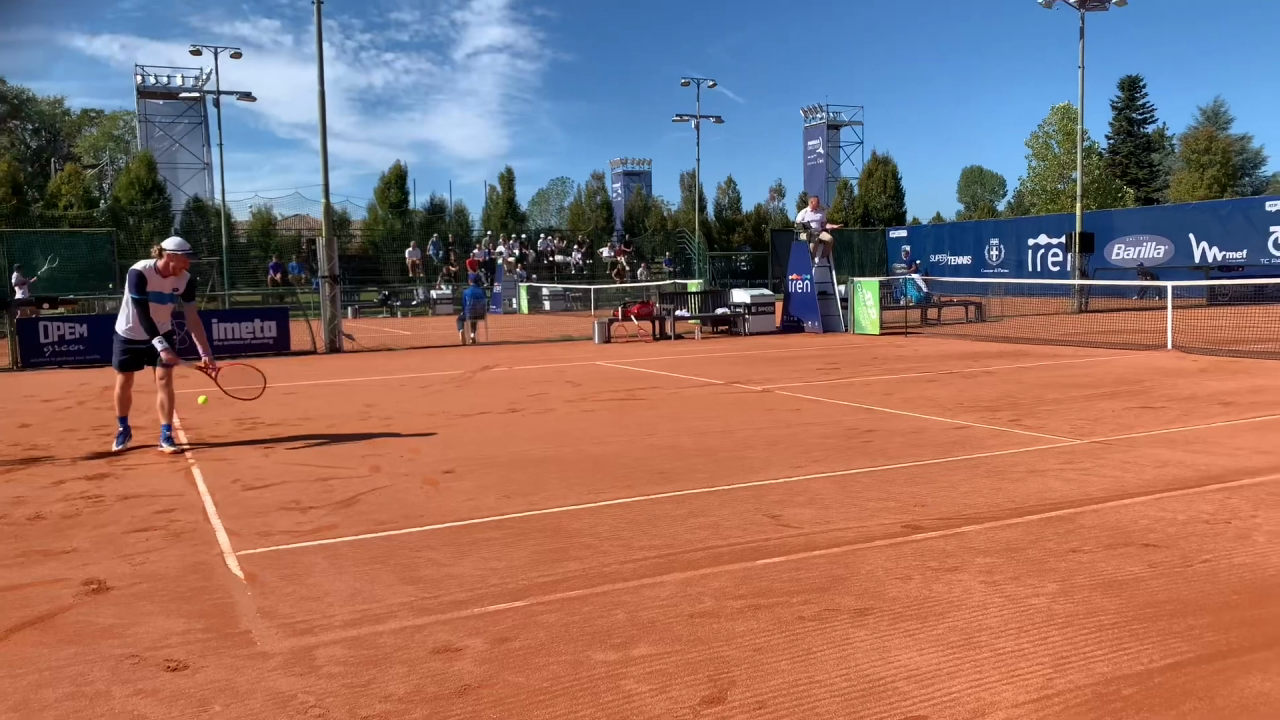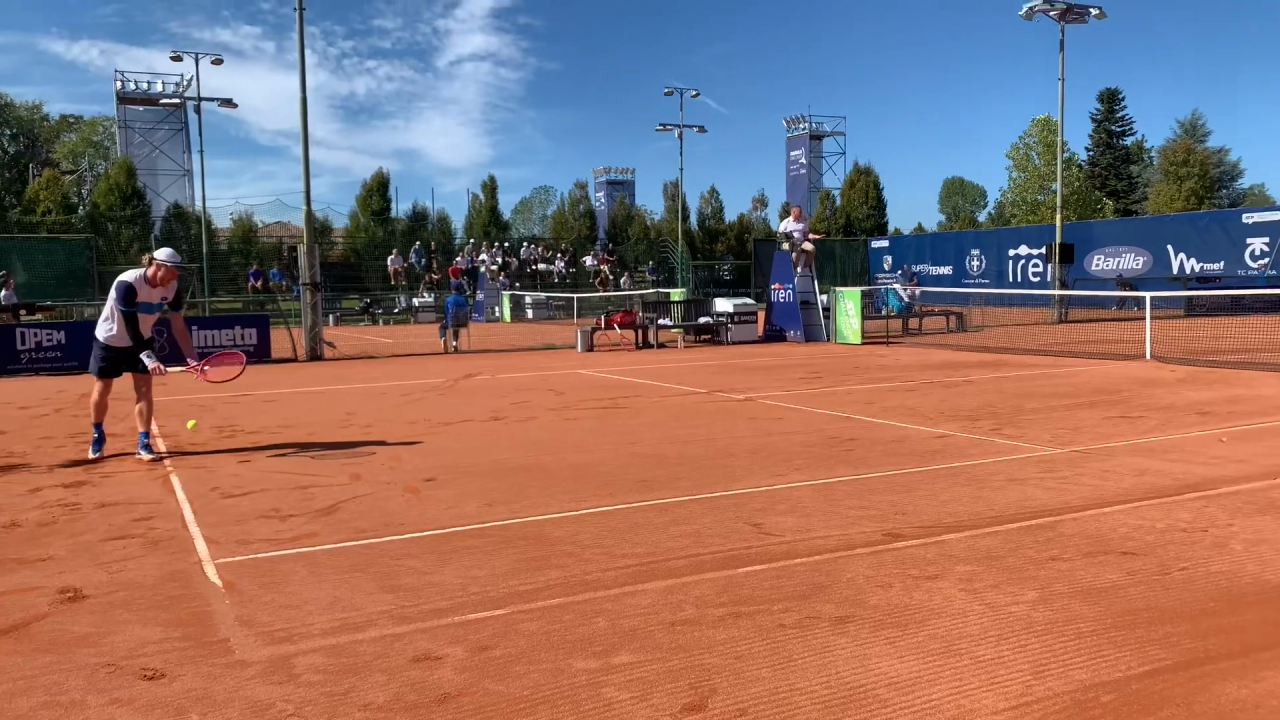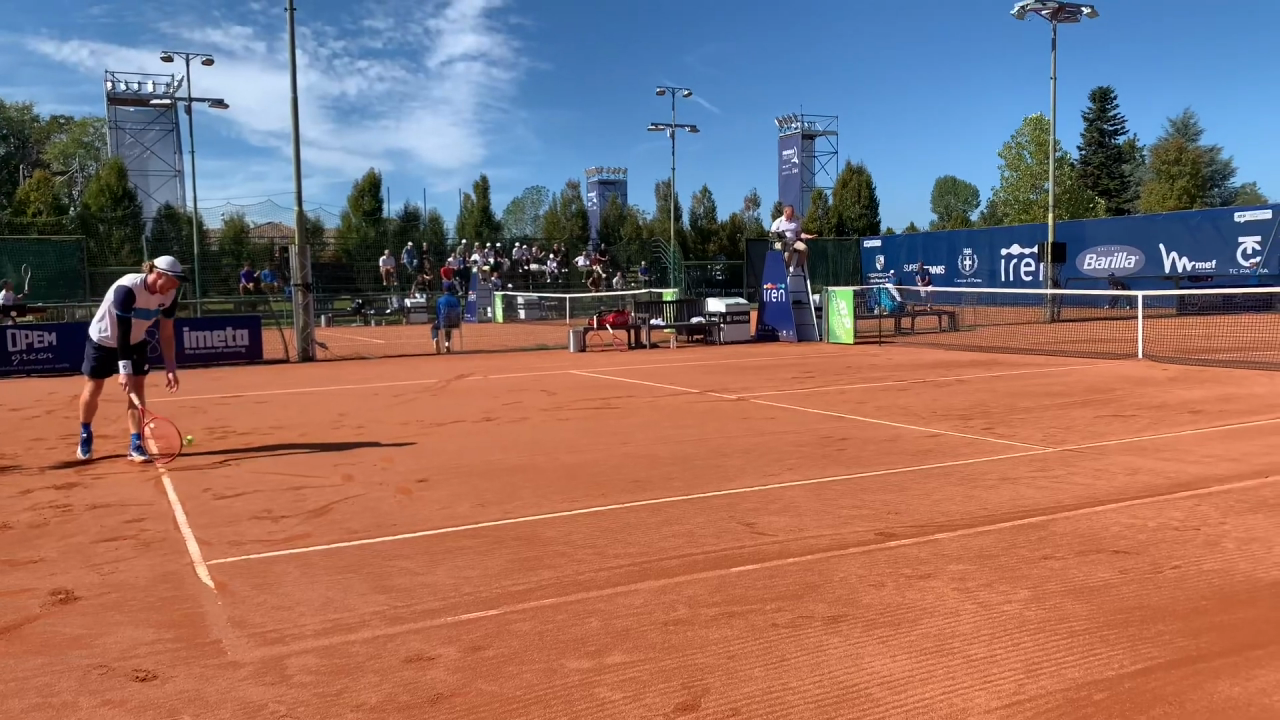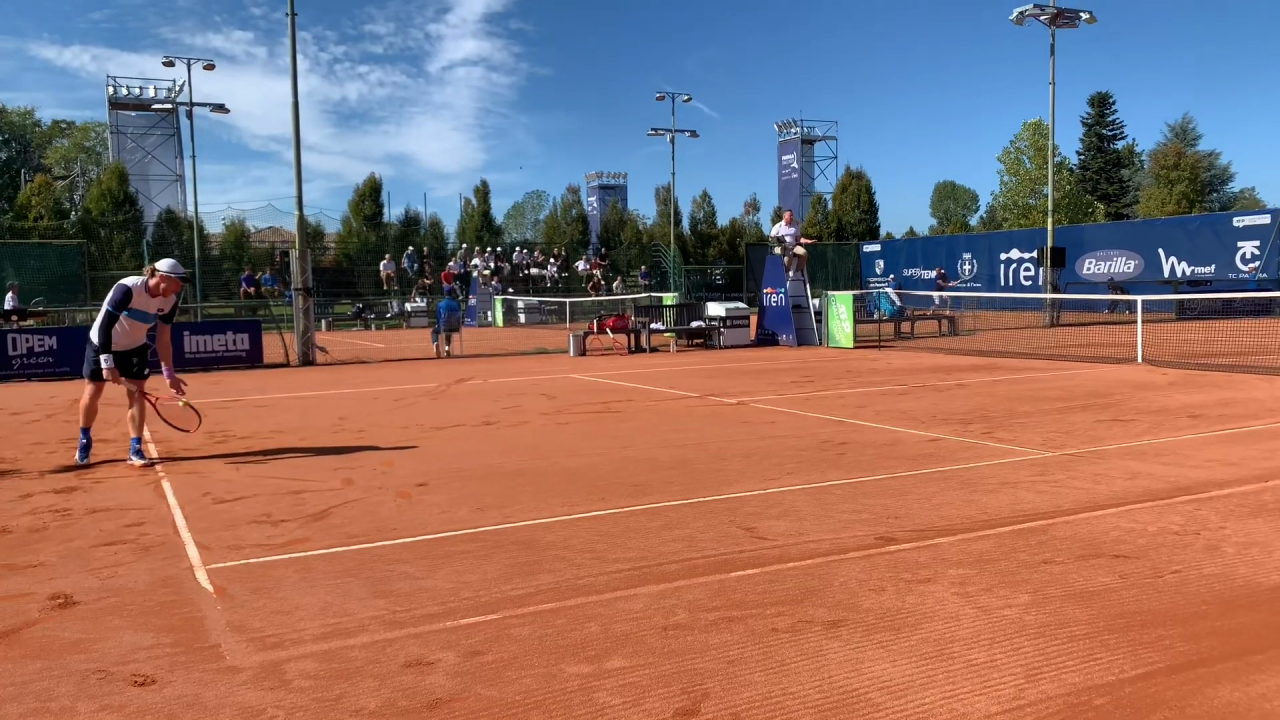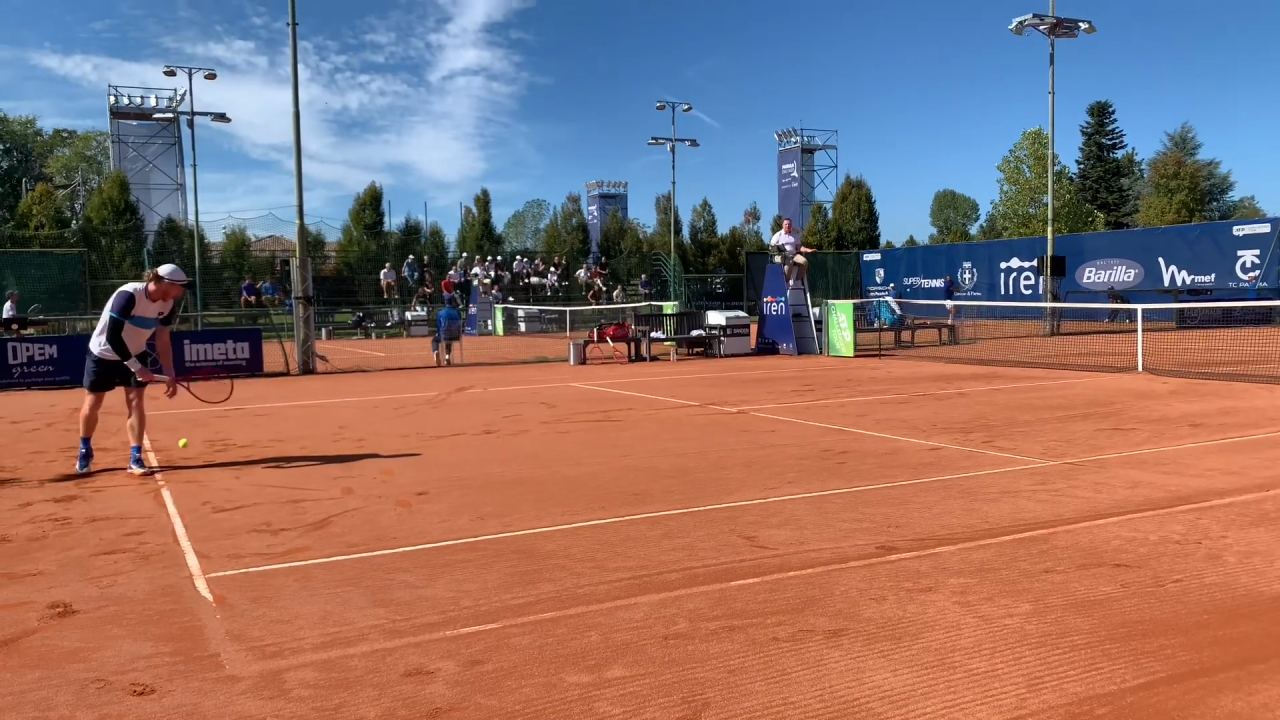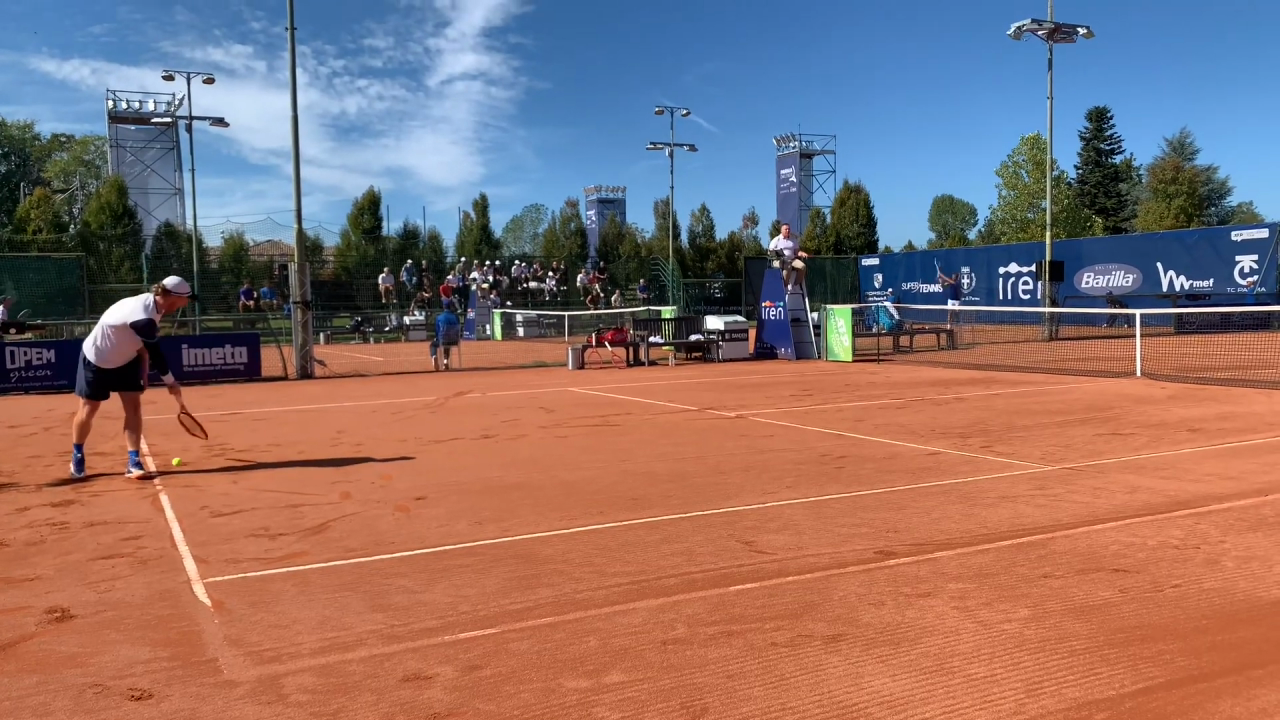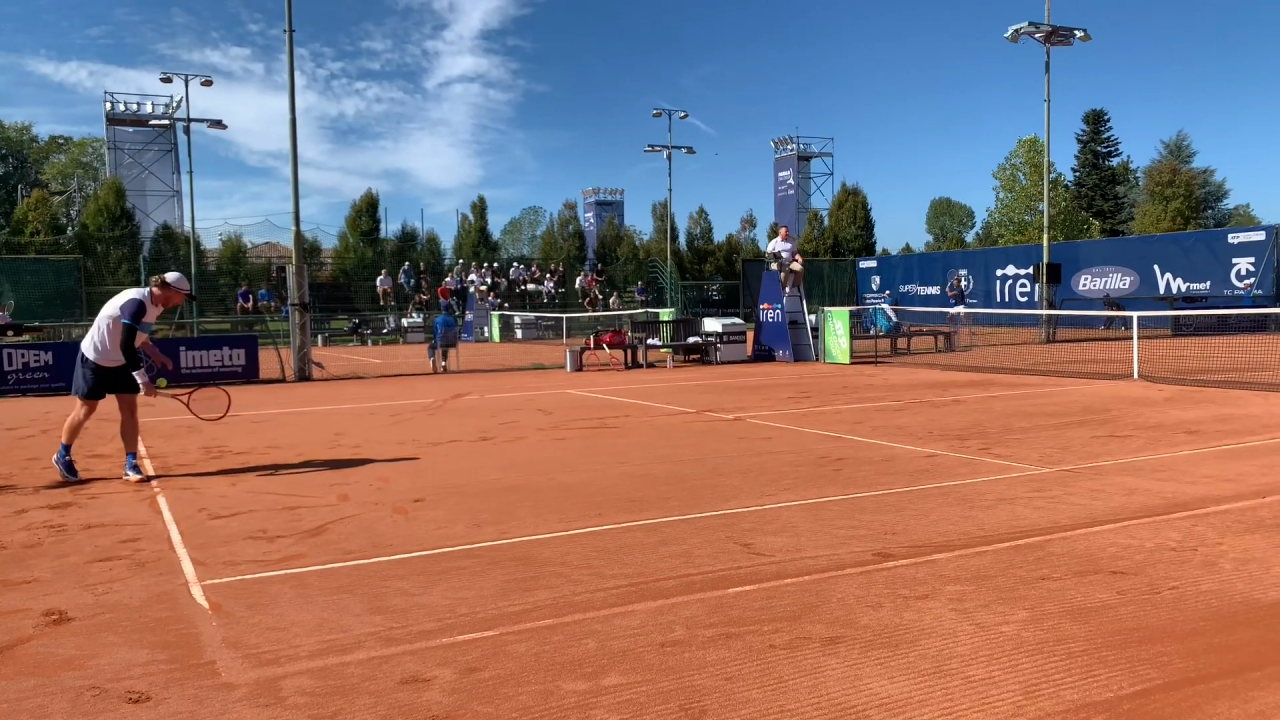
dt=0.3s
person 1, frame 1
left shoulder: (185, 280)
right shoulder: (139, 273)
left elbow: (192, 318)
right elbow: (143, 315)
left wrist: (205, 353)
right wrist: (162, 346)
left hip: (162, 333)
right hip: (129, 335)
left knee: (164, 380)
right knee: (124, 385)
left ankle: (166, 436)
right ankle: (124, 430)
person 1, frame 2
left shoulder: (171, 289)
right shoulder: (128, 284)
left elbow: (178, 326)
right elbow: (131, 328)
left wrist: (192, 359)
right wrist: (149, 358)
left hip: (141, 341)
right hip: (108, 341)
left knee: (144, 388)
right knee: (101, 391)
left ankle: (144, 443)
right ankle: (98, 436)
person 1, frame 3
left shoulder: (170, 296)
right shoulder: (128, 289)
left elbow: (166, 333)
right elbow: (122, 333)
left wrist: (170, 368)
right wrist: (124, 370)
left hip: (135, 343)
right hip: (102, 340)
left knee: (137, 389)
right knee: (92, 390)
left ankle: (136, 445)
right ankle: (85, 436)
person 1, frame 4
left shoulder: (170, 301)
right shoulder: (127, 289)
left elbow: (163, 339)
right elbow: (104, 327)
left wrist: (168, 374)
right wrist: (108, 363)
left hip: (135, 347)
right hip: (103, 344)
left knee: (137, 394)
right knee: (92, 394)
left ankle: (135, 449)
right ankle: (84, 441)
person 1, frame 5
left shoulder: (168, 305)
right shoulder: (129, 296)
left elbow: (163, 341)
right elbow: (112, 336)
left wrist: (170, 375)
right wrist: (137, 367)
left hip: (135, 354)
right hip: (102, 353)
left knee: (136, 403)
right knee: (92, 404)
left ankle: (135, 458)
right ankle: (85, 451)
person 1, frame 6
left shoulder: (157, 306)
right shoulder: (144, 317)
right elbow: (155, 353)
left wrist: (143, 372)
right wrist: (170, 382)
left hip: (126, 360)
right hip: (96, 359)
left knee: (133, 407)
right knee: (87, 411)
left ankle: (133, 462)
right ankle: (77, 456)
person 1, frame 7
left shoulder: (157, 306)
right shoulder: (136, 302)
right elbow: (125, 344)
left wrist: (156, 355)
right wrist: (142, 380)
left hip: (122, 361)
right hip: (95, 359)
left knee: (130, 409)
right knee: (84, 411)
left ankle: (131, 465)
right ankle: (63, 456)
